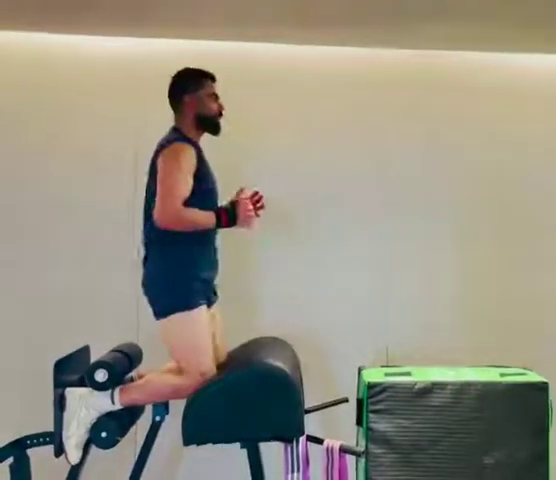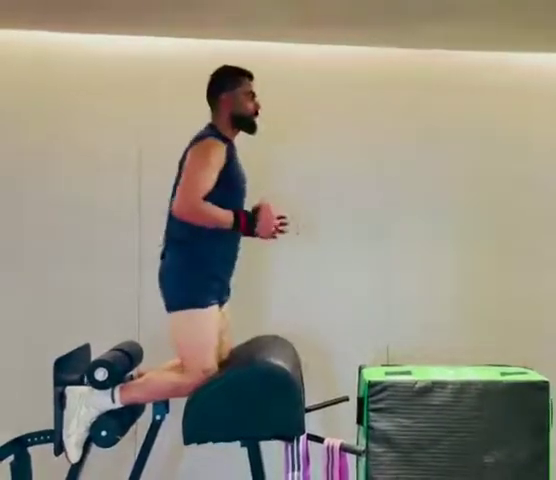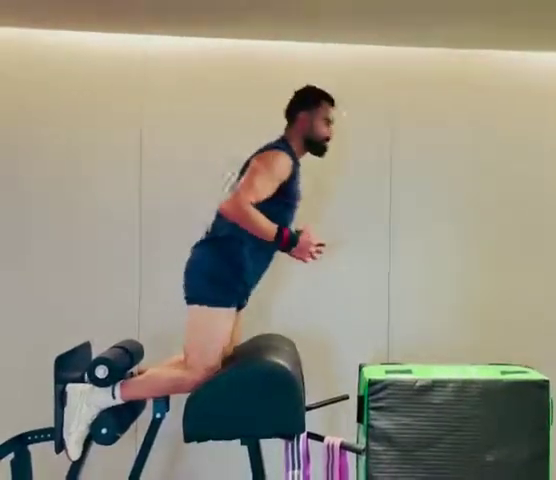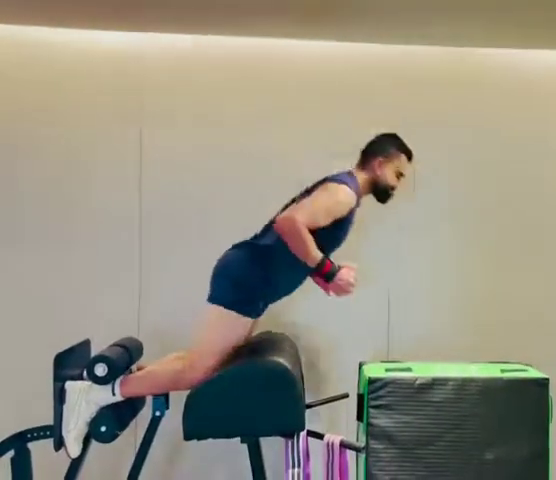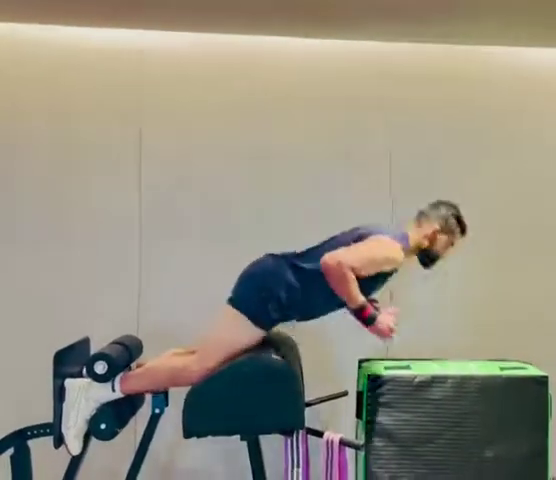
dt=0.3s
person 1, frame 1
left shoulder: (187, 149)
right shoulder: (178, 150)
right elbow: (167, 215)
left wrist: (233, 210)
right wrist: (228, 216)
left hip: (194, 279)
right hip: (175, 280)
left knee: (215, 365)
right knee: (198, 377)
left ankle: (120, 385)
right ankle: (96, 402)
person 1, frame 2
left shoulder: (221, 147)
right shoulder: (211, 146)
right elbow: (185, 206)
left wrist: (254, 222)
right wrist: (248, 222)
left hip: (207, 276)
right hip: (191, 276)
left knee: (217, 364)
right knee: (200, 376)
left ankle: (127, 382)
right ankle: (97, 400)
person 1, frame 3
left shoulder: (286, 160)
right shoulder: (280, 158)
right elbow: (235, 206)
left wrist: (291, 242)
right wrist: (287, 240)
left hip: (228, 276)
right hip: (218, 274)
left knee: (215, 361)
right knee: (201, 373)
left ankle: (122, 380)
right ankle: (96, 398)
person 1, frame 4
left shoulder: (342, 190)
right shoulder: (344, 192)
right elbow: (288, 223)
left wrist: (323, 272)
right wrist: (328, 271)
left hip: (250, 280)
right hip: (246, 280)
left knee: (203, 361)
right knee: (199, 369)
left ankle: (124, 375)
right ankle: (98, 395)
person 1, frame 5
left shoulder: (387, 241)
right shoulder: (393, 252)
right elbow: (334, 264)
left wrist: (366, 307)
right wrist: (369, 316)
left hip: (267, 284)
right hip: (266, 290)
left knee: (203, 358)
right knee: (200, 366)
left ankle: (109, 383)
right ankle: (98, 393)
